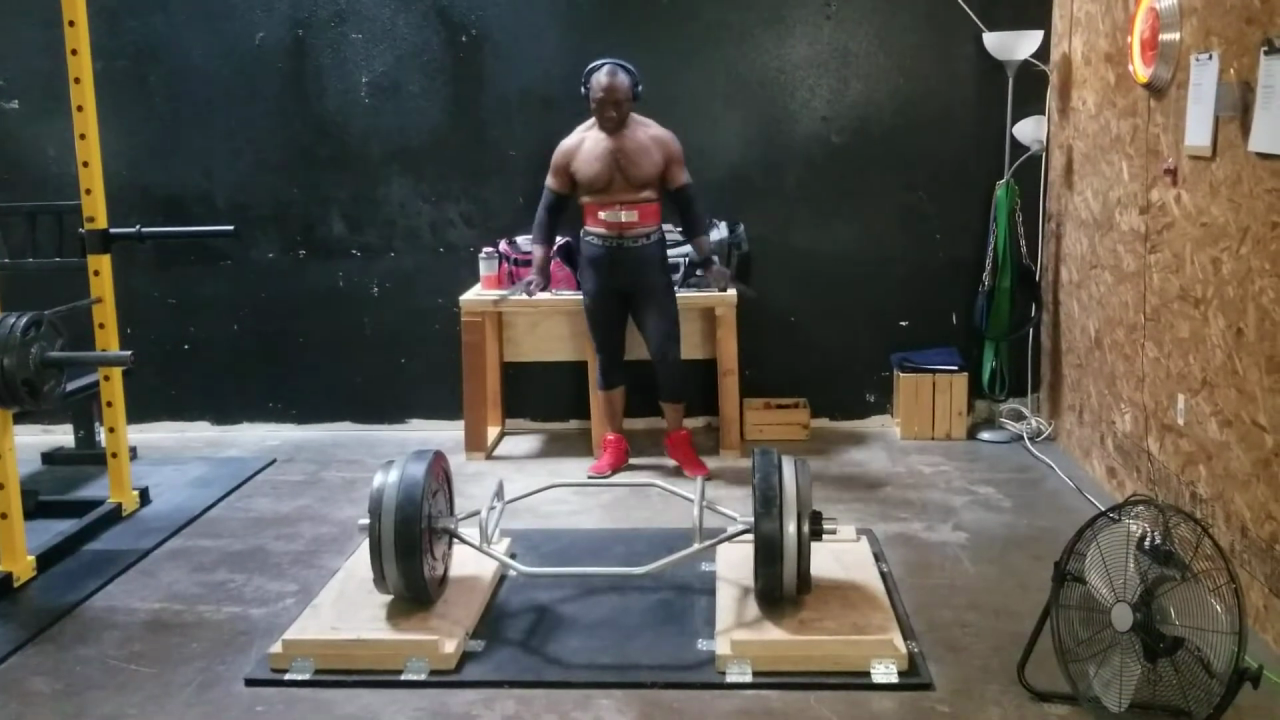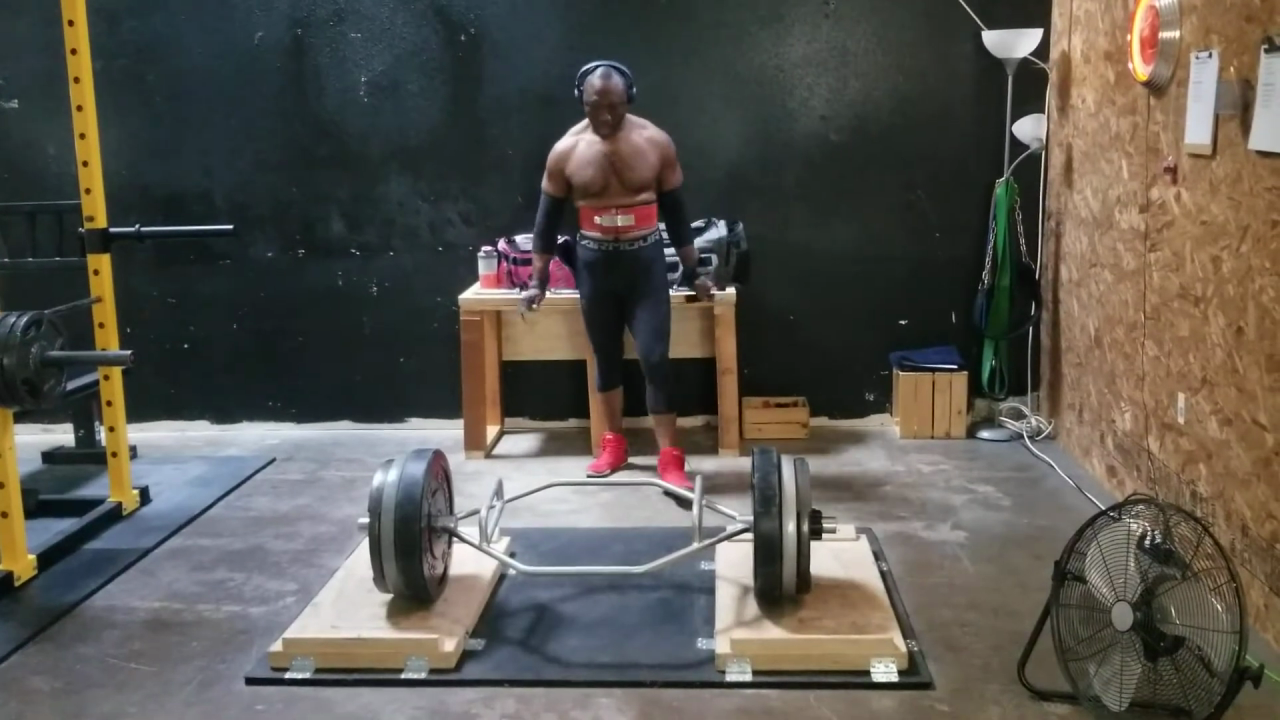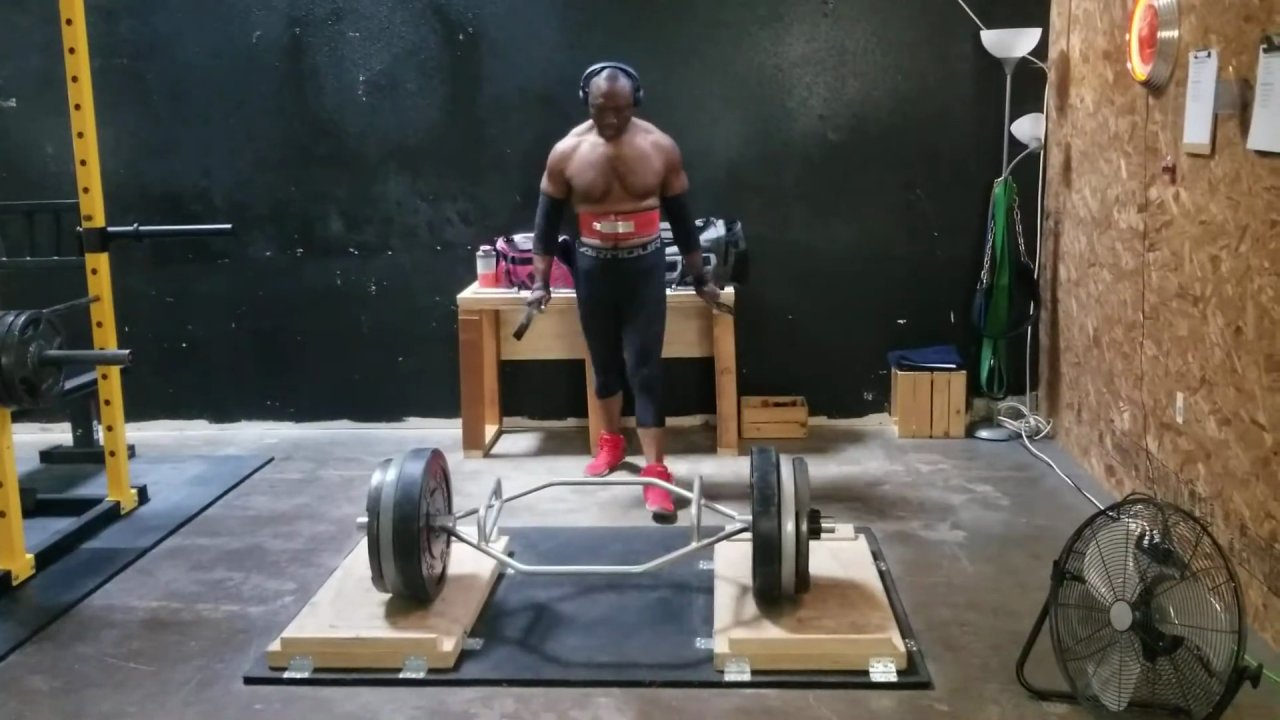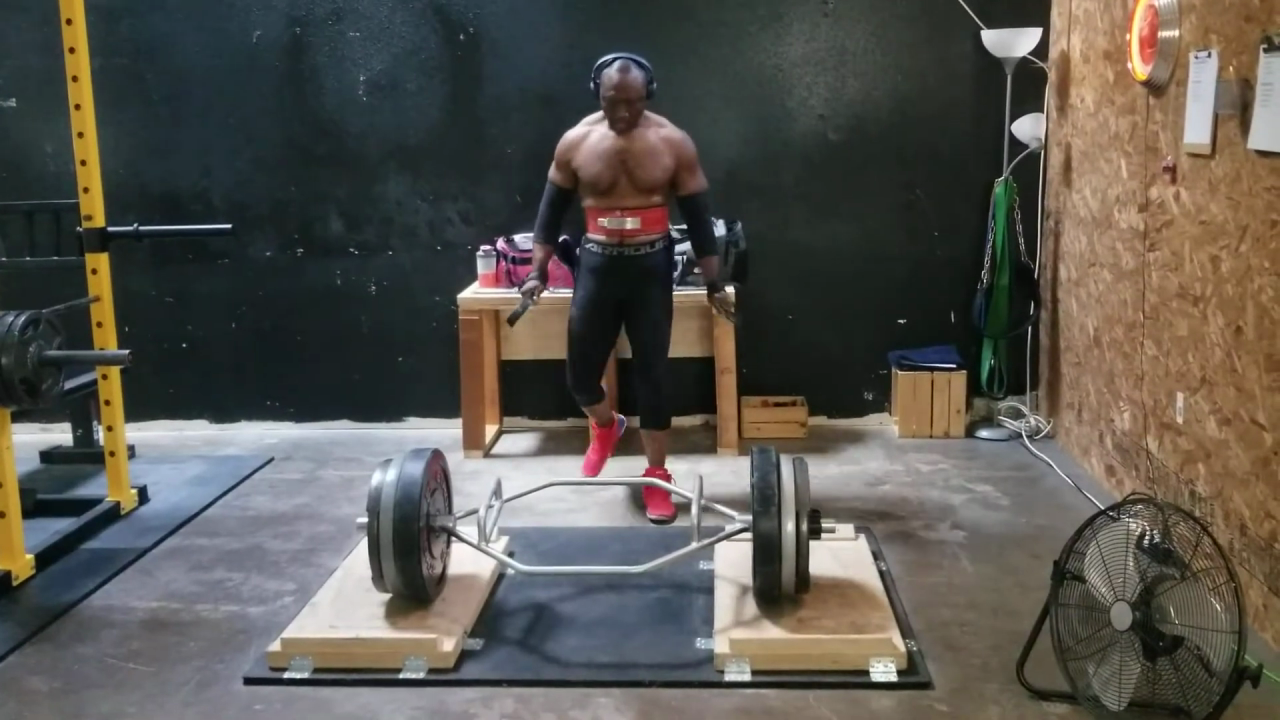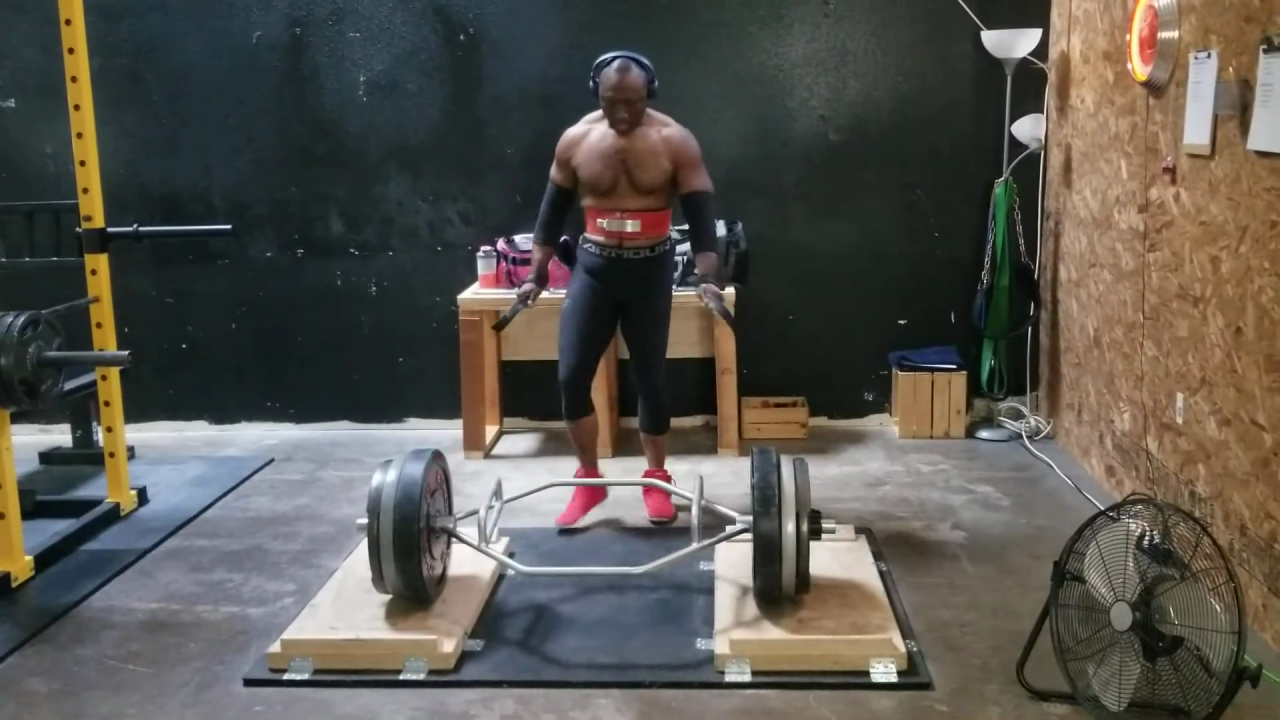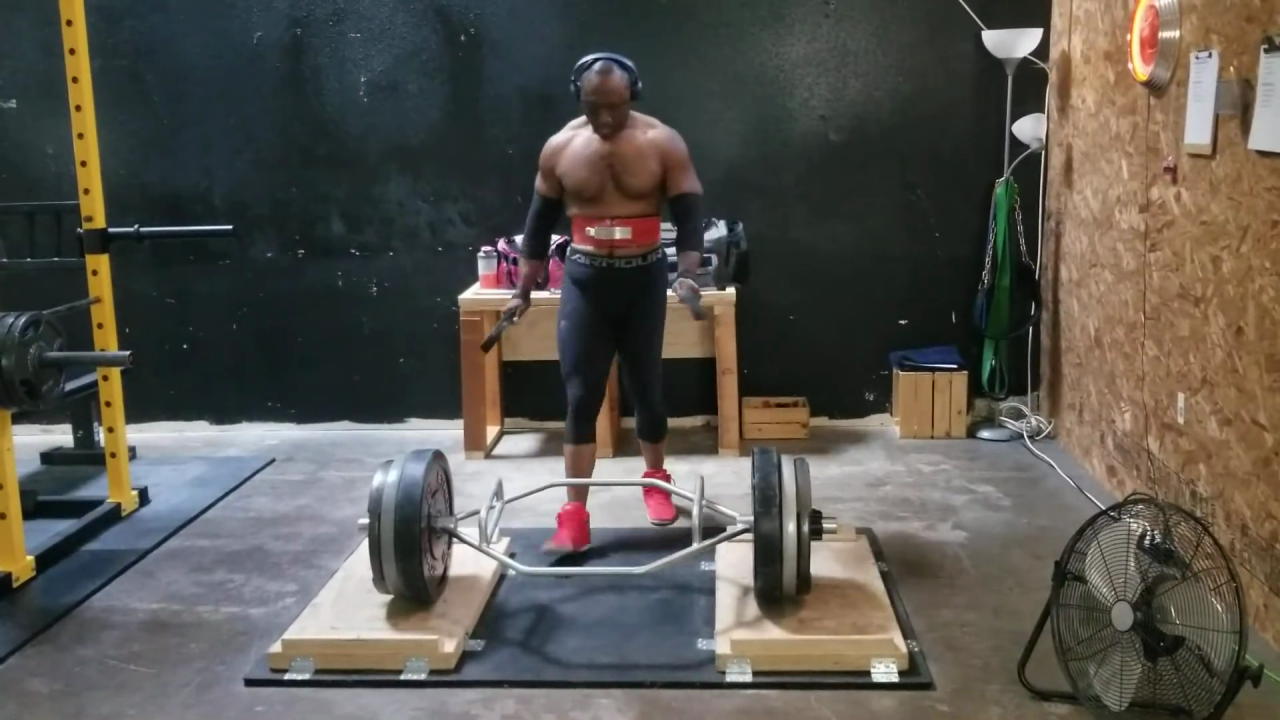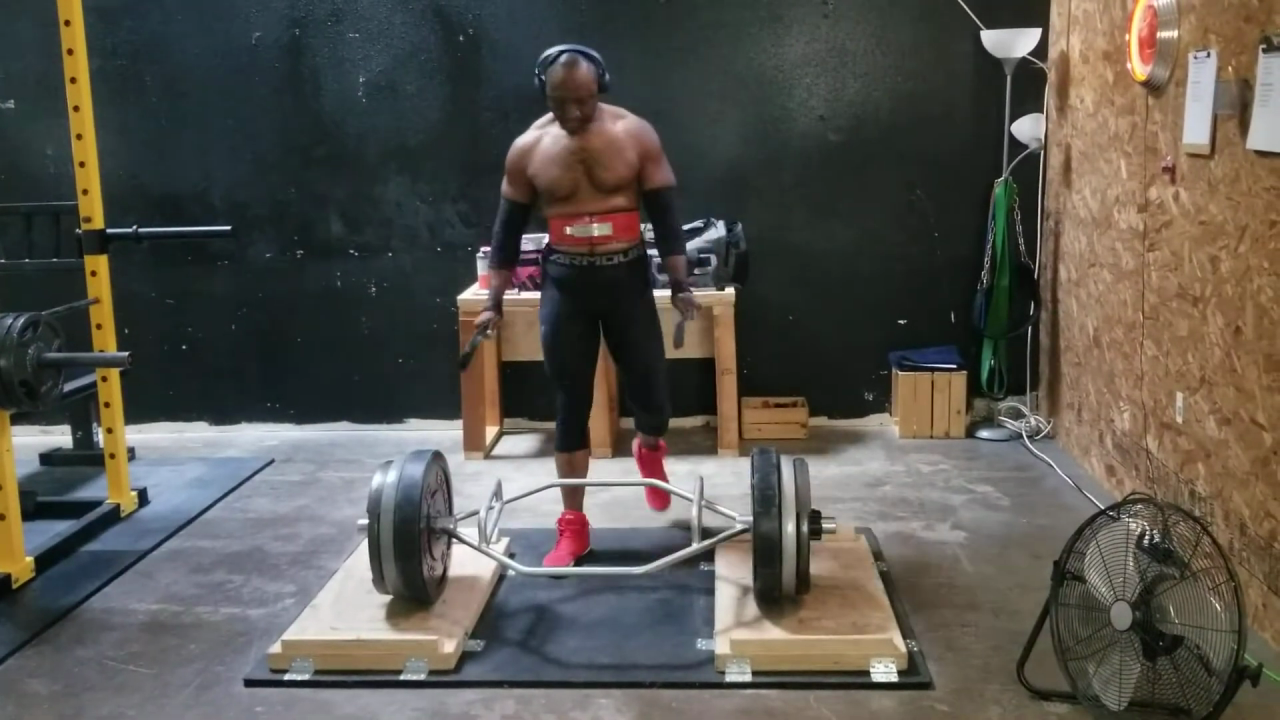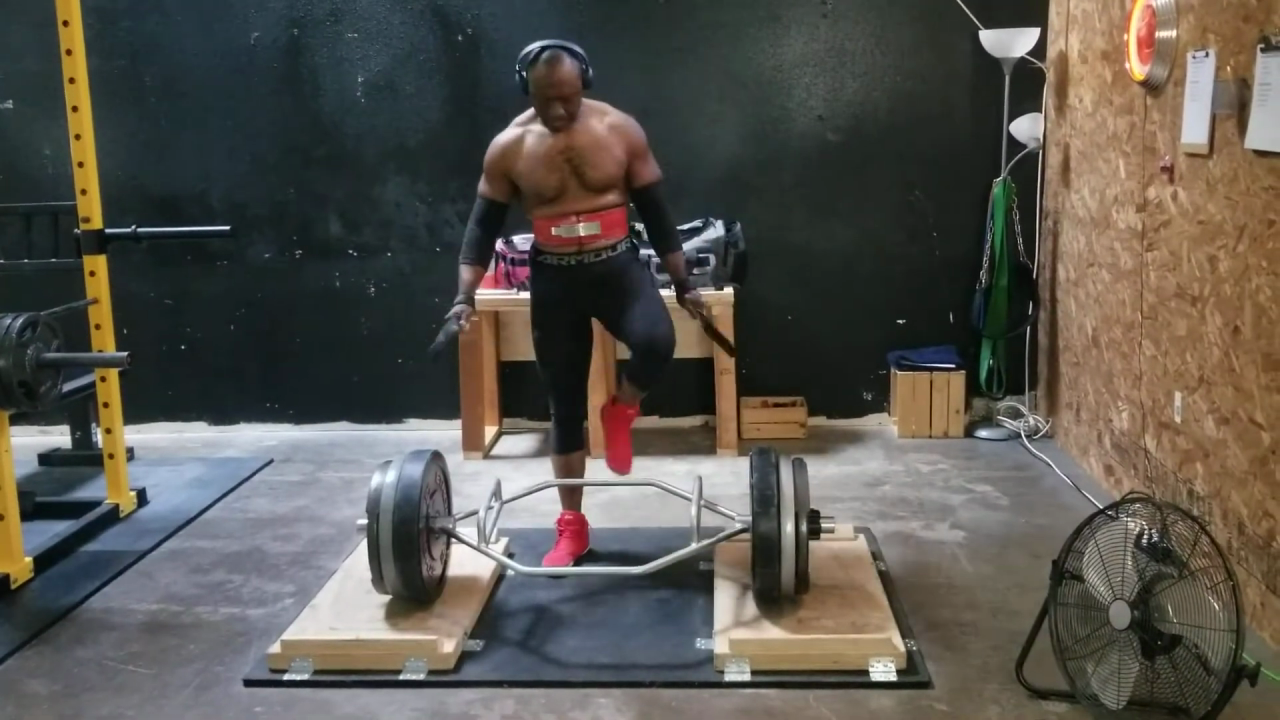
dt=0.2s
person 1, frame 1
left shoulder: (661, 141)
right shoulder: (572, 148)
left elbow: (686, 205)
right elbow: (550, 210)
left wrist: (707, 260)
right wrist: (539, 268)
left hip: (648, 257)
right hip: (597, 259)
left knee: (666, 355)
right knee: (608, 355)
left ankle: (679, 443)
right ankle: (614, 444)
person 1, frame 2
left shoulder: (656, 142)
right shoulder: (565, 150)
left elbow: (675, 210)
right elbow: (548, 218)
left wrist: (692, 272)
right wrist: (538, 280)
left hip: (645, 260)
right hip: (594, 262)
left knee: (654, 359)
right knee: (606, 358)
left ankle: (670, 458)
right ankle: (613, 443)
person 1, frame 3
left shoulder: (661, 147)
right shoulder: (566, 152)
left elbow: (680, 215)
right elbow: (548, 219)
left wrist: (700, 277)
right wrist: (540, 281)
left hip: (645, 267)
right hip: (593, 268)
left knee: (644, 370)
right knee: (605, 365)
left ankle: (656, 474)
right ankle: (612, 442)
person 1, frame 4
left shoulder: (674, 143)
right shoulder: (575, 142)
left elbow: (697, 216)
right elbow: (552, 208)
left wrist: (713, 284)
right wrist: (538, 271)
left hip: (652, 266)
right hip: (596, 264)
left knee: (651, 374)
right knee: (580, 370)
left ankle: (656, 476)
right ankle: (606, 426)
person 1, frame 5
left shoulder: (676, 141)
right shoulder: (575, 140)
left elbow: (700, 214)
right elbow: (553, 209)
left wrist: (706, 275)
right wrist: (536, 274)
left hip: (650, 269)
right hip: (592, 267)
left knee: (650, 379)
right knee: (570, 377)
left ankle: (655, 480)
right ankle: (588, 481)
person 1, frame 6
left shoulder: (664, 143)
right shoulder: (559, 148)
left elbow: (689, 216)
right elbow: (540, 221)
left wrist: (686, 272)
right wrist: (524, 289)
left hip: (644, 278)
right hip: (583, 280)
left knee: (644, 388)
right knee: (581, 398)
left ankle: (655, 481)
right ankle: (574, 519)
person 1, frame 7
left shoulder: (636, 134)
right shoulder: (527, 148)
left elbow: (664, 213)
right elbow: (508, 228)
left wrist: (680, 285)
right wrist: (494, 301)
left hip: (626, 274)
right hip: (563, 281)
left knee: (647, 392)
right knee: (571, 403)
left ankle: (649, 450)
right ankle: (573, 525)
person 1, frame 8
left shoulder: (621, 130)
right shoulder: (508, 147)
left elbow: (655, 209)
right elbow: (483, 225)
left wrist: (682, 282)
right wrist: (465, 296)
left hip: (617, 264)
right hip: (553, 278)
left knee: (657, 339)
right knee: (565, 404)
left ankle: (619, 413)
right ankle: (572, 524)
